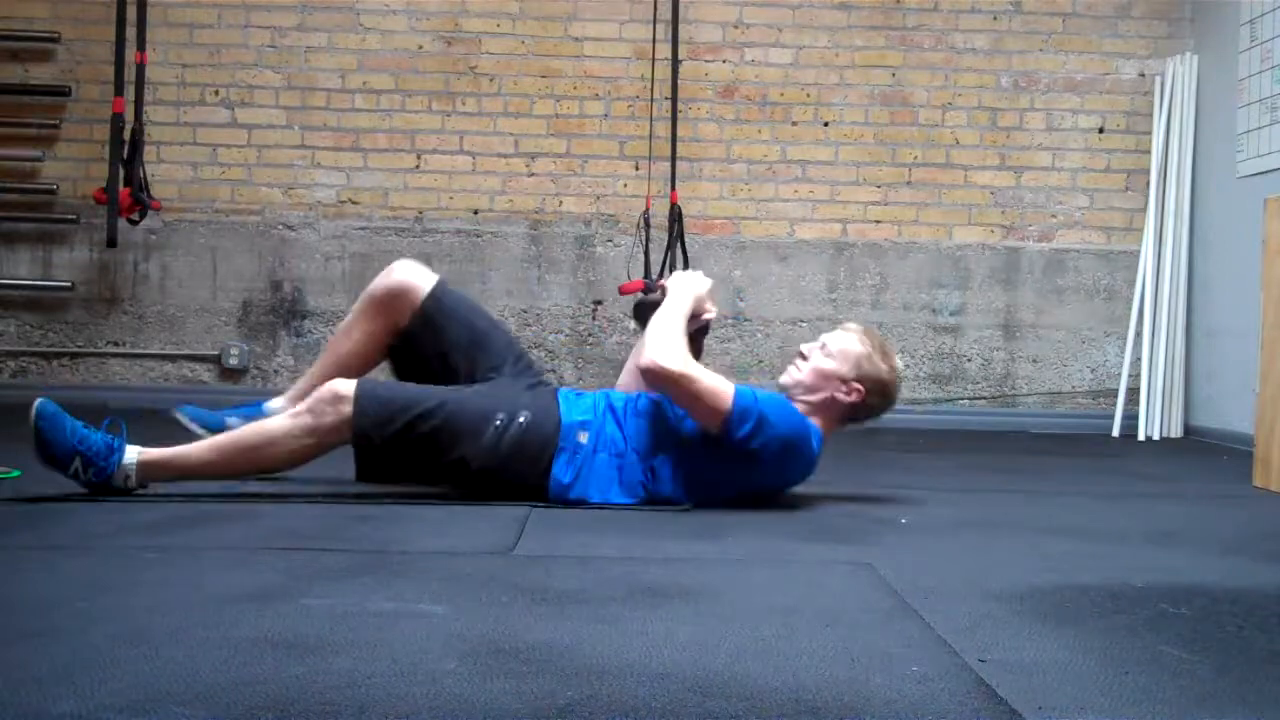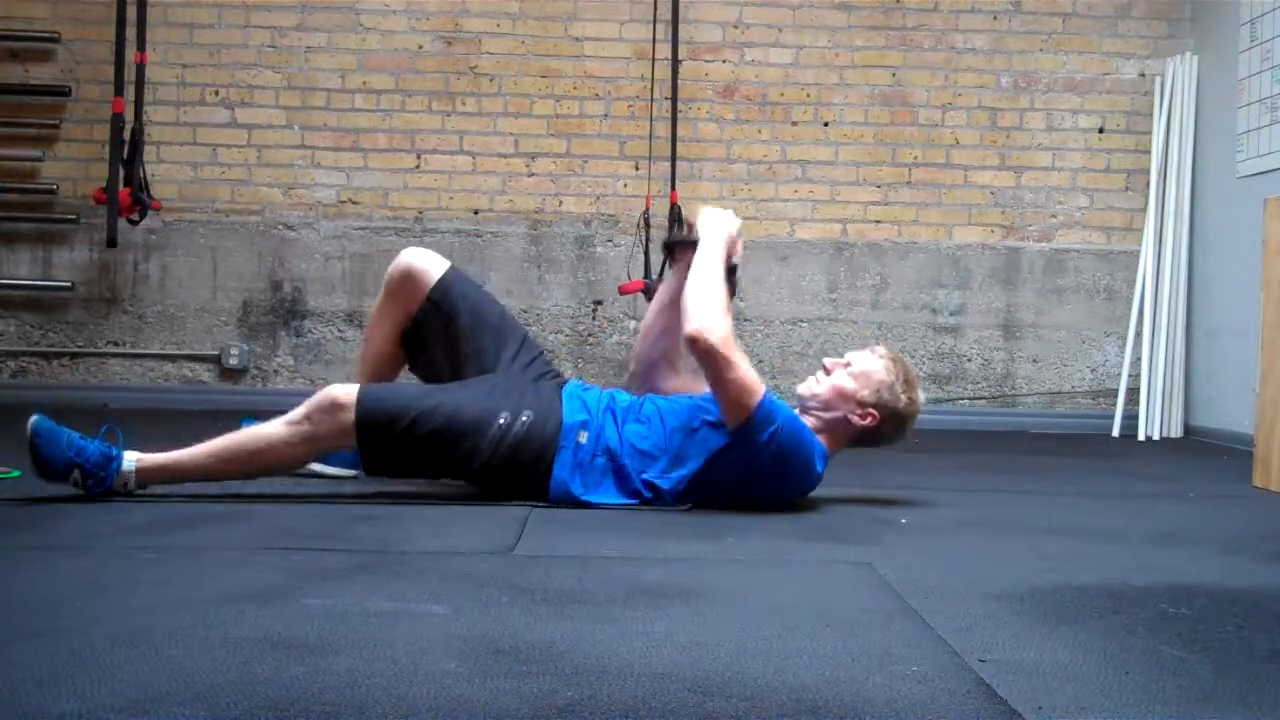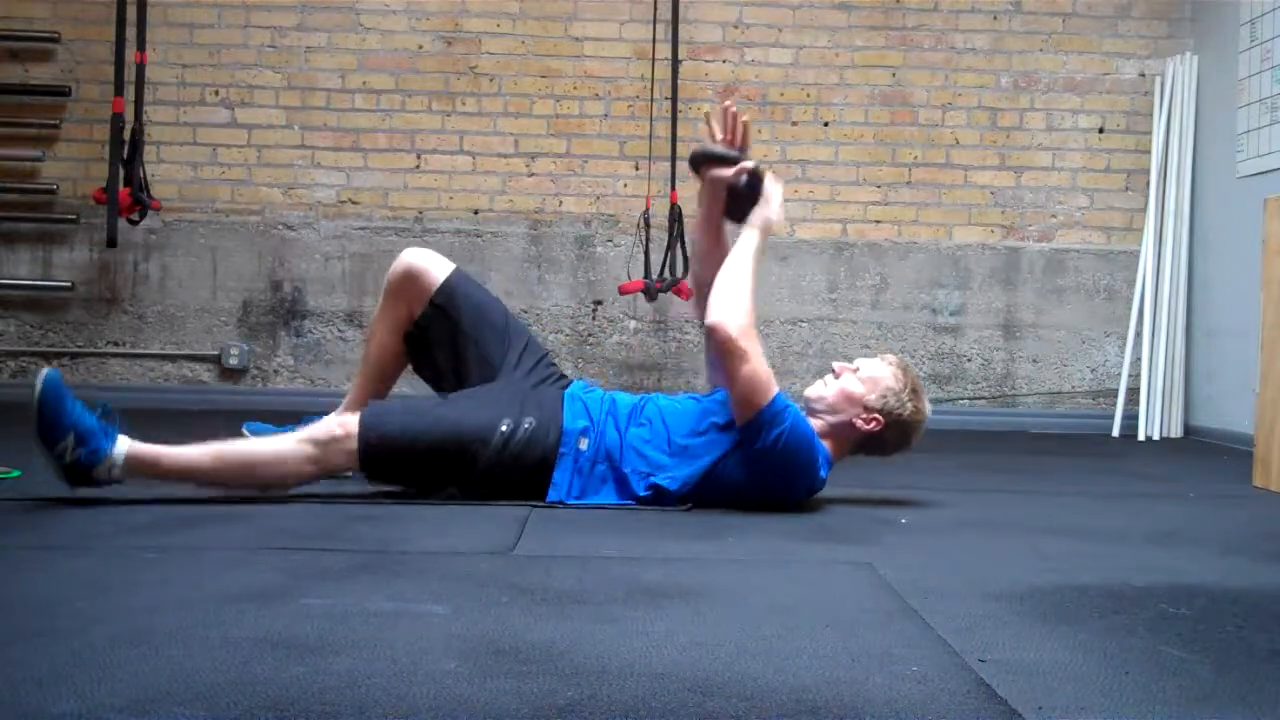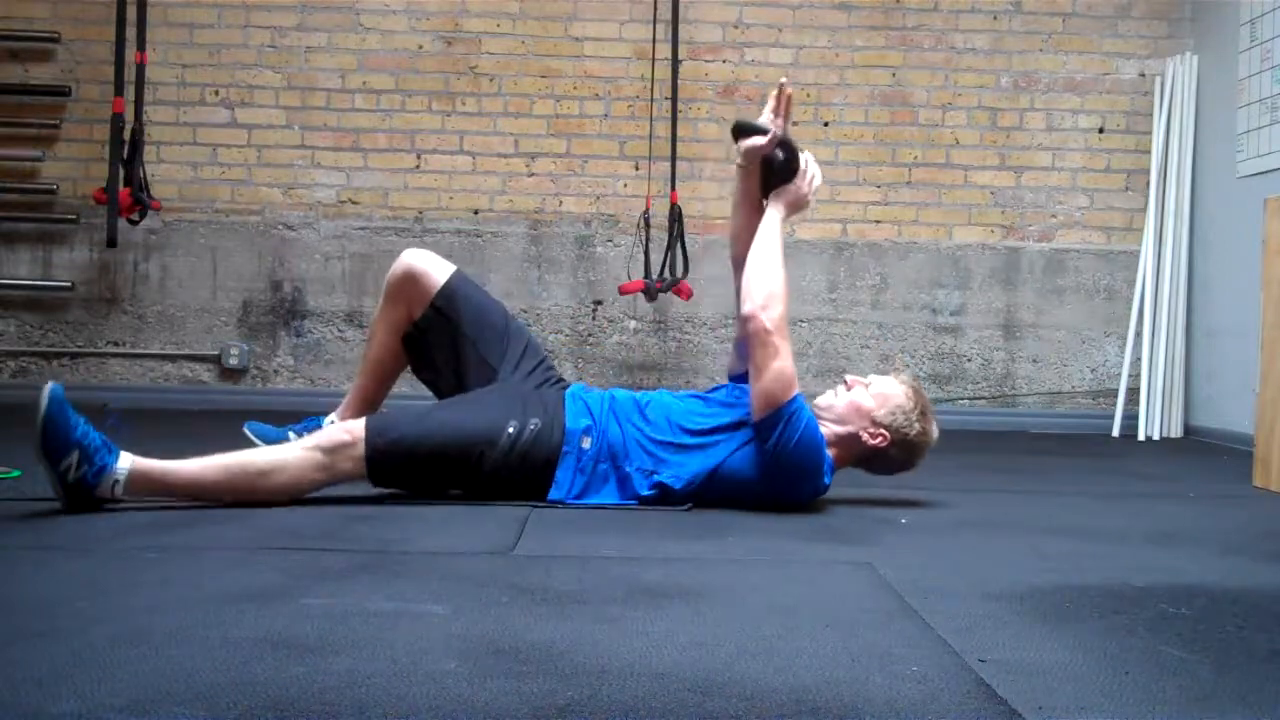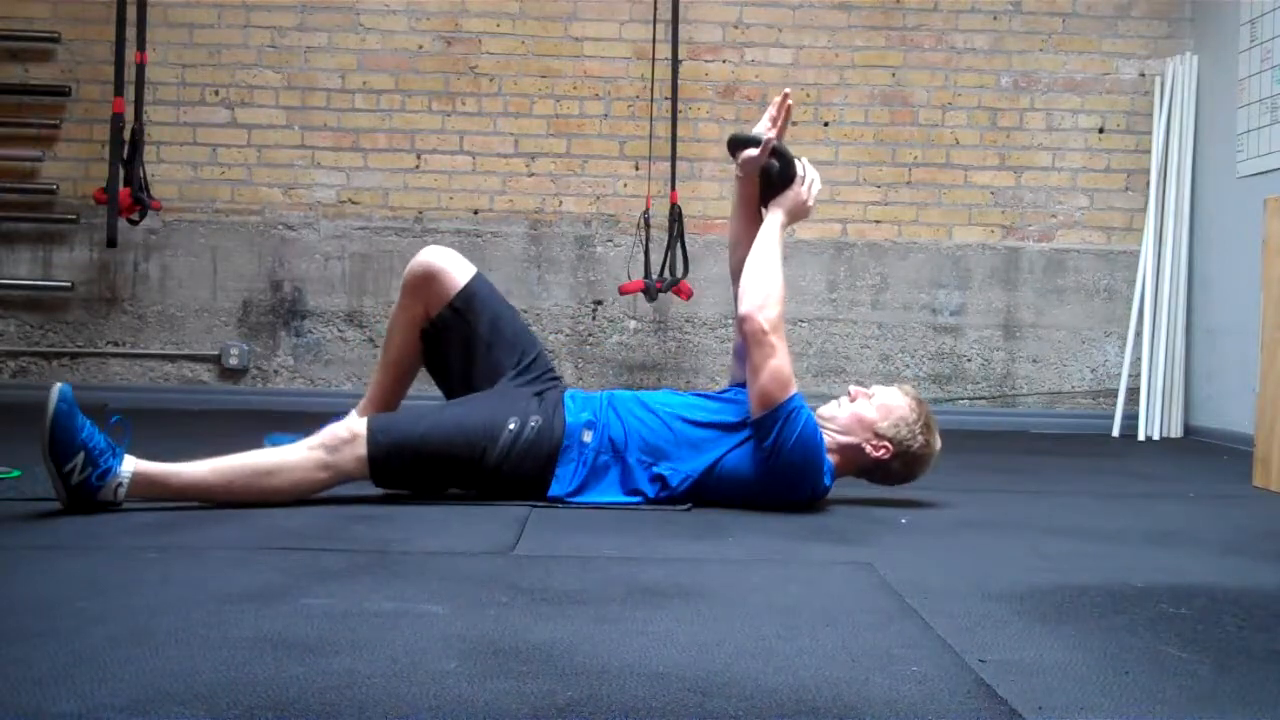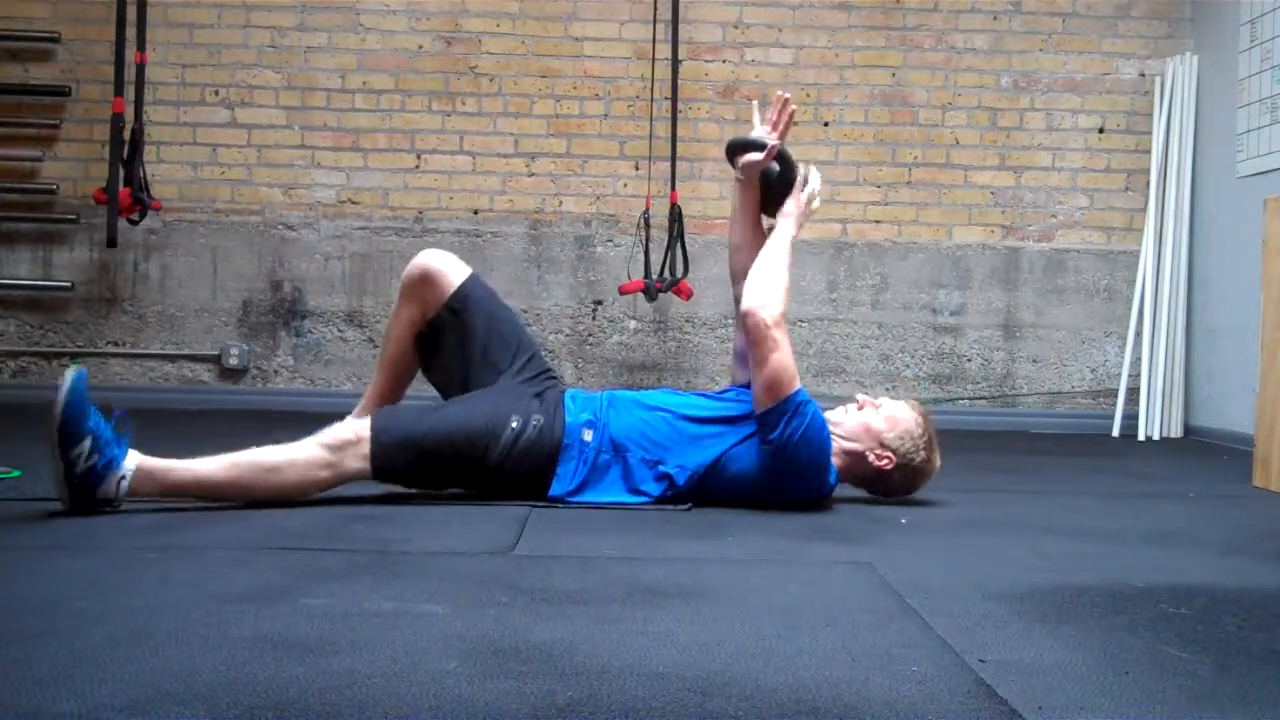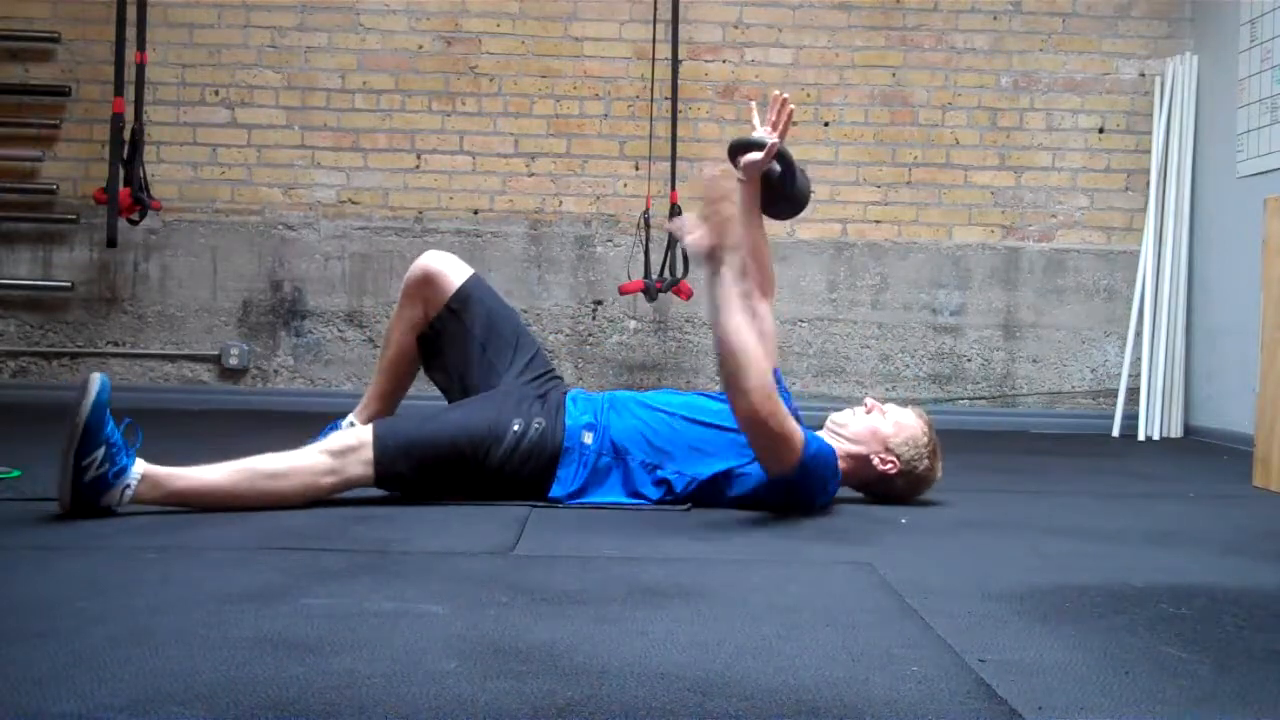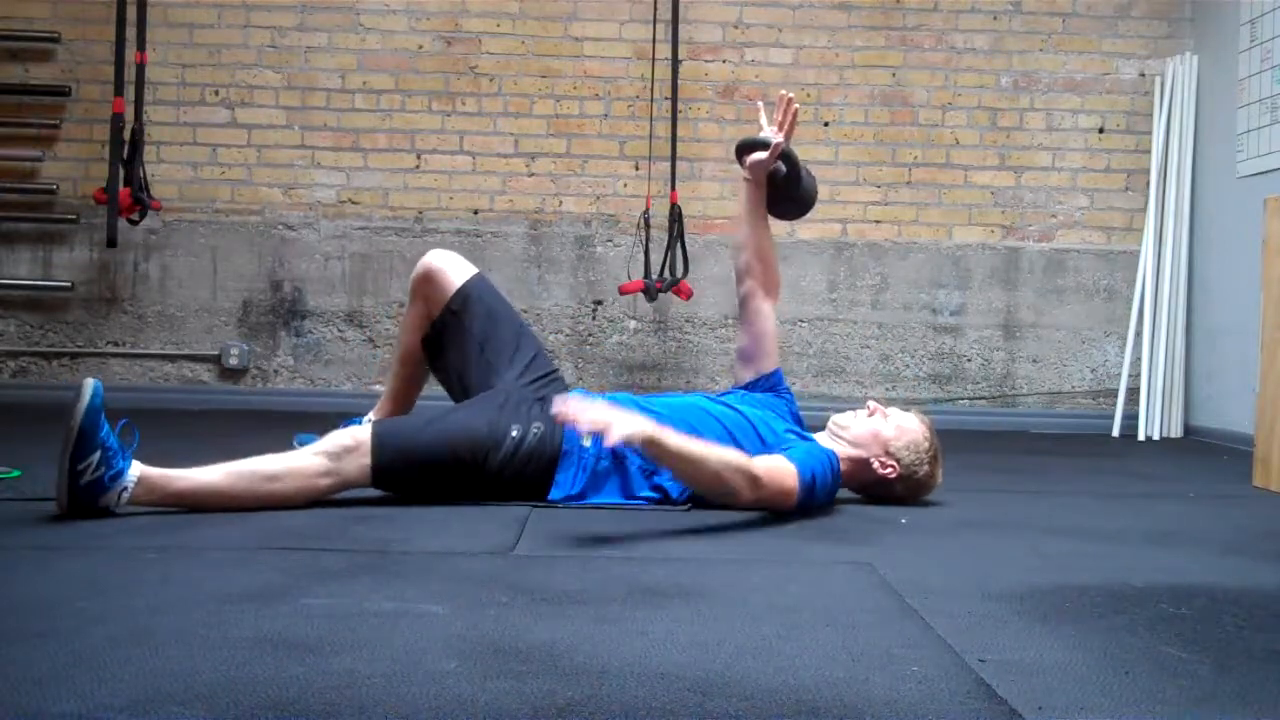
dt=0.3s
person 1, frame 1
left shoulder: (785, 438)
right shoulder: (774, 434)
left elbow: (657, 368)
left wrist: (677, 297)
right wrist: (675, 312)
left hip: (550, 455)
right hip: (550, 407)
left knee: (336, 407)
right knee: (399, 283)
left ankle: (126, 465)
right ankle: (265, 416)
person 1, frame 2
left shoulder: (790, 455)
right shoulder: (771, 423)
left elbow: (705, 341)
right elbow: (649, 367)
left wrist: (715, 243)
right wrist: (685, 264)
left hip: (550, 449)
right hip: (553, 397)
left knee: (331, 405)
right knee: (412, 269)
left ankle: (125, 470)
right ankle: (351, 438)
person 1, frame 3
left shoulder: (794, 461)
right shoulder: (776, 423)
left elbow: (724, 329)
right elbow: (706, 297)
left wrist: (759, 230)
right wrist: (712, 198)
left hip: (553, 451)
right hip: (559, 399)
left knee: (324, 445)
right knee: (413, 269)
left ankle: (116, 456)
right ankle: (353, 431)
person 1, frame 4
left shoulder: (799, 462)
right shoulder: (772, 412)
left elbow: (762, 322)
right elbow: (747, 289)
left wrist: (780, 213)
right wrist: (751, 175)
left hip: (554, 456)
right hip: (552, 402)
left knee: (333, 458)
right knee: (415, 273)
left ankle: (115, 473)
right ankle: (339, 421)
person 1, frame 5
left shoulder: (798, 464)
right shoulder: (790, 428)
left elbow: (757, 324)
right elbow: (751, 310)
left wrist: (778, 218)
right wrist: (750, 182)
left hip: (552, 454)
right hip: (552, 404)
left knee: (336, 453)
right knee: (434, 268)
left ankle: (118, 477)
right ankle: (365, 419)
person 1, frame 6
left shoulder: (803, 460)
right shoulder: (780, 419)
left elbow: (759, 320)
right elbow: (750, 300)
left wrist: (789, 225)
right wrist: (749, 186)
left hip: (555, 453)
right hip: (554, 406)
left knee: (336, 453)
right knee: (431, 271)
left ankle: (119, 473)
right ankle: (363, 423)
person 1, frame 7
left shoulder: (806, 472)
right shoulder: (789, 431)
left elbow: (752, 400)
right elbow: (755, 308)
left wrist: (723, 261)
right wrist: (750, 189)
left hip: (554, 455)
right hip: (553, 403)
left knee: (342, 464)
right knee: (432, 273)
left ankle: (126, 480)
right ankle: (364, 422)
person 1, frame 8
left shoulder: (810, 472)
right shoulder: (782, 416)
left elbow: (744, 479)
right elbow: (756, 296)
left wrist: (640, 427)
right wrist: (756, 184)
left hip: (547, 455)
right hip: (549, 402)
left knee: (337, 460)
right knee: (438, 269)
left ankle: (123, 479)
right ankle: (384, 422)
